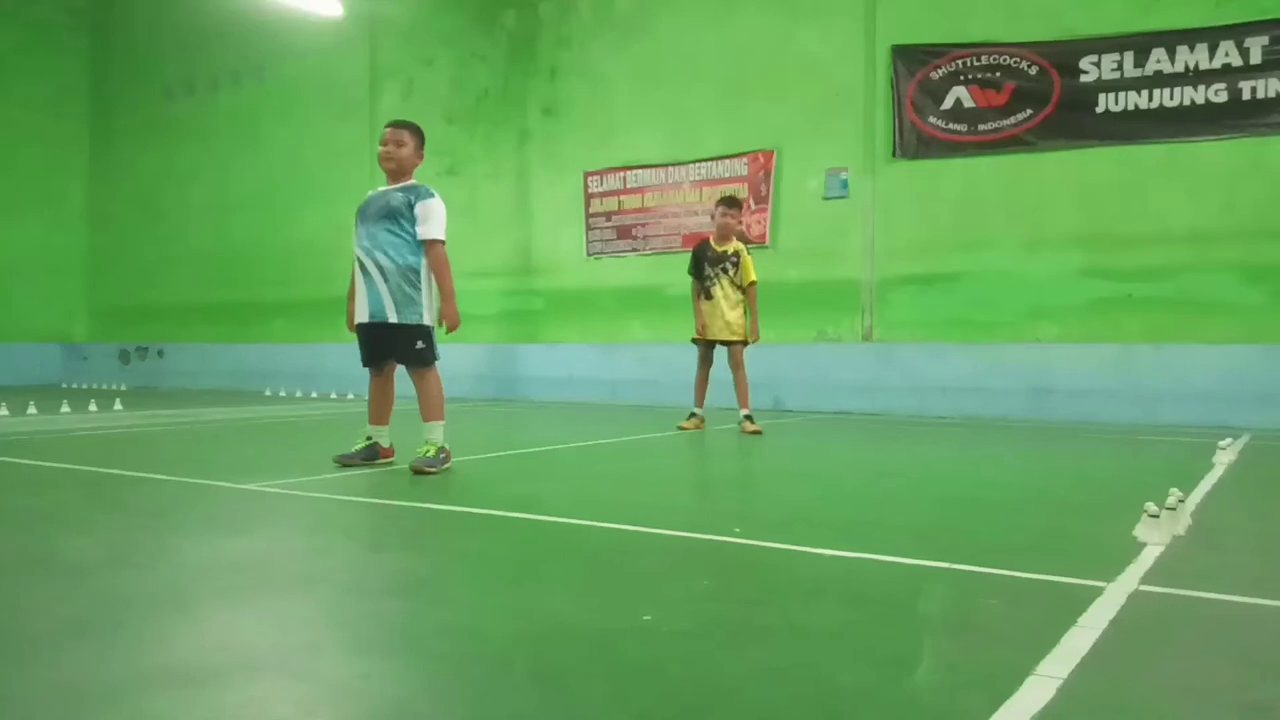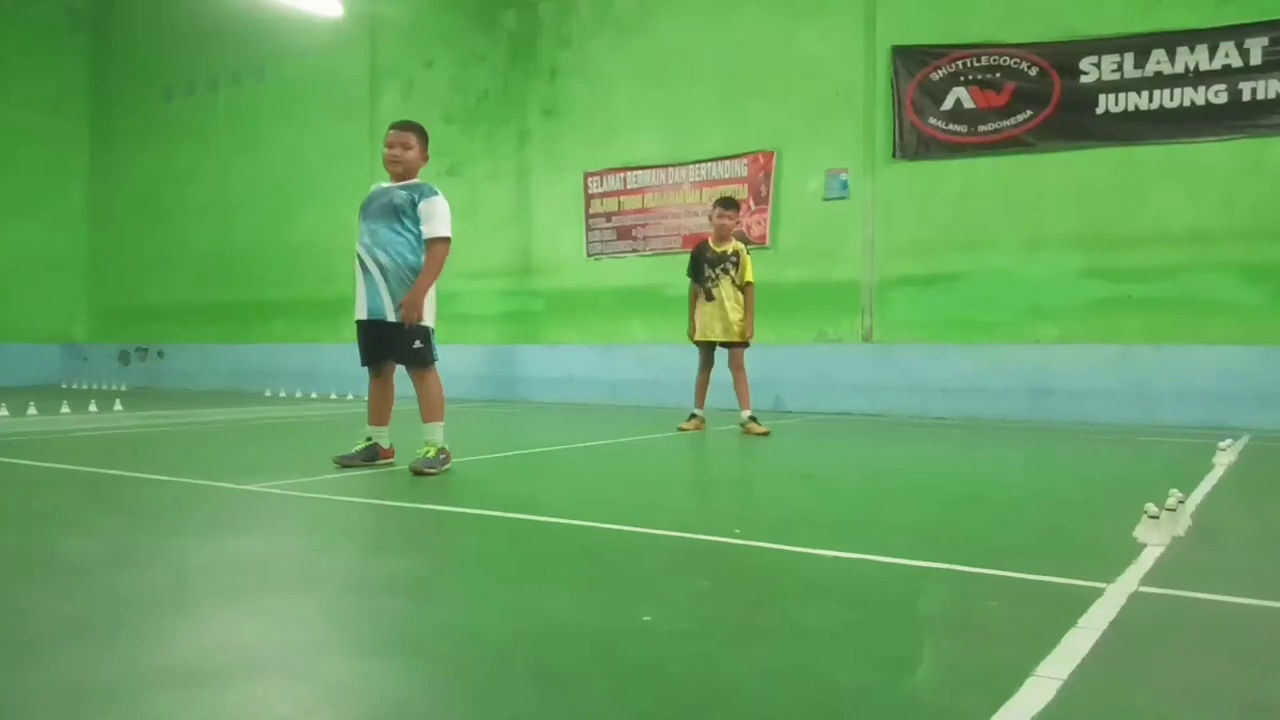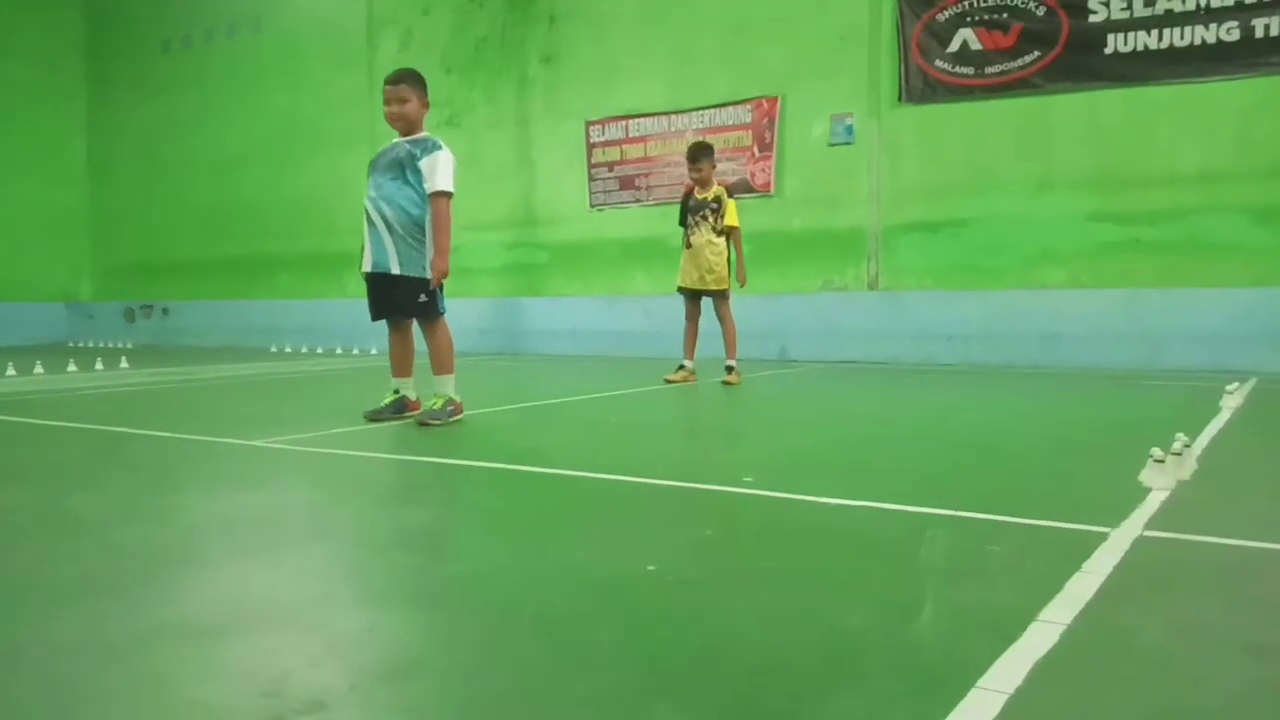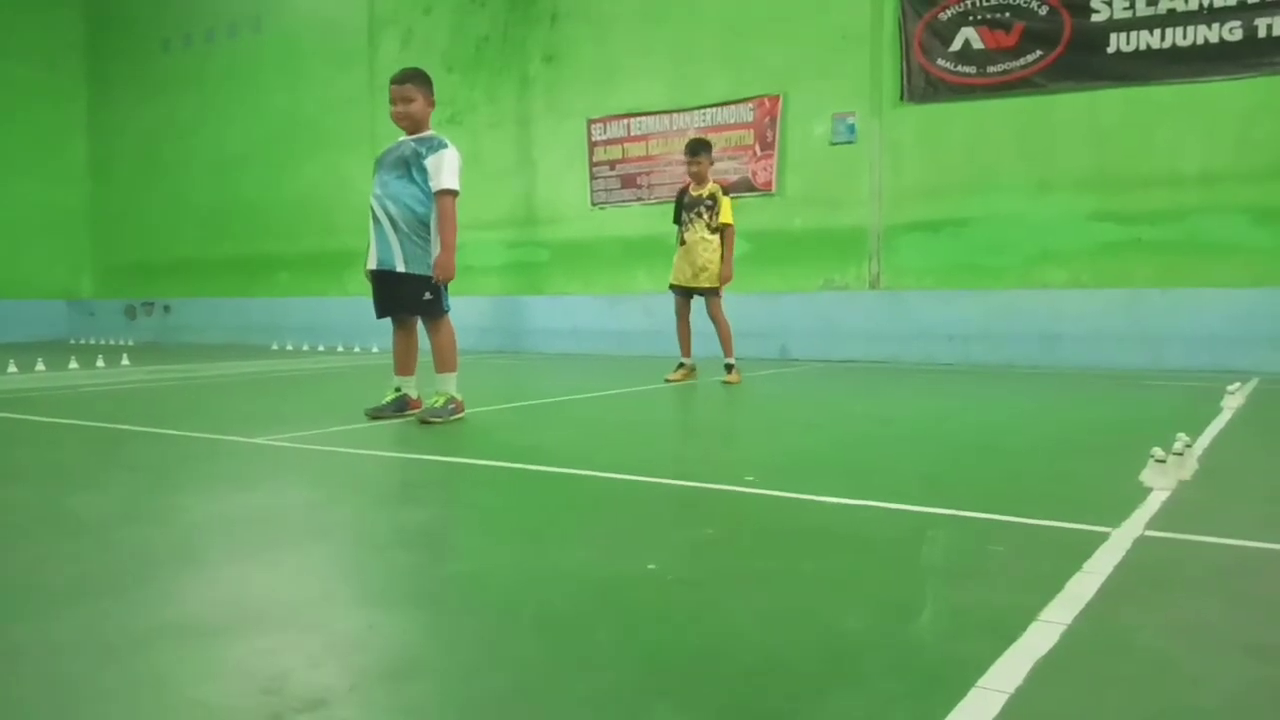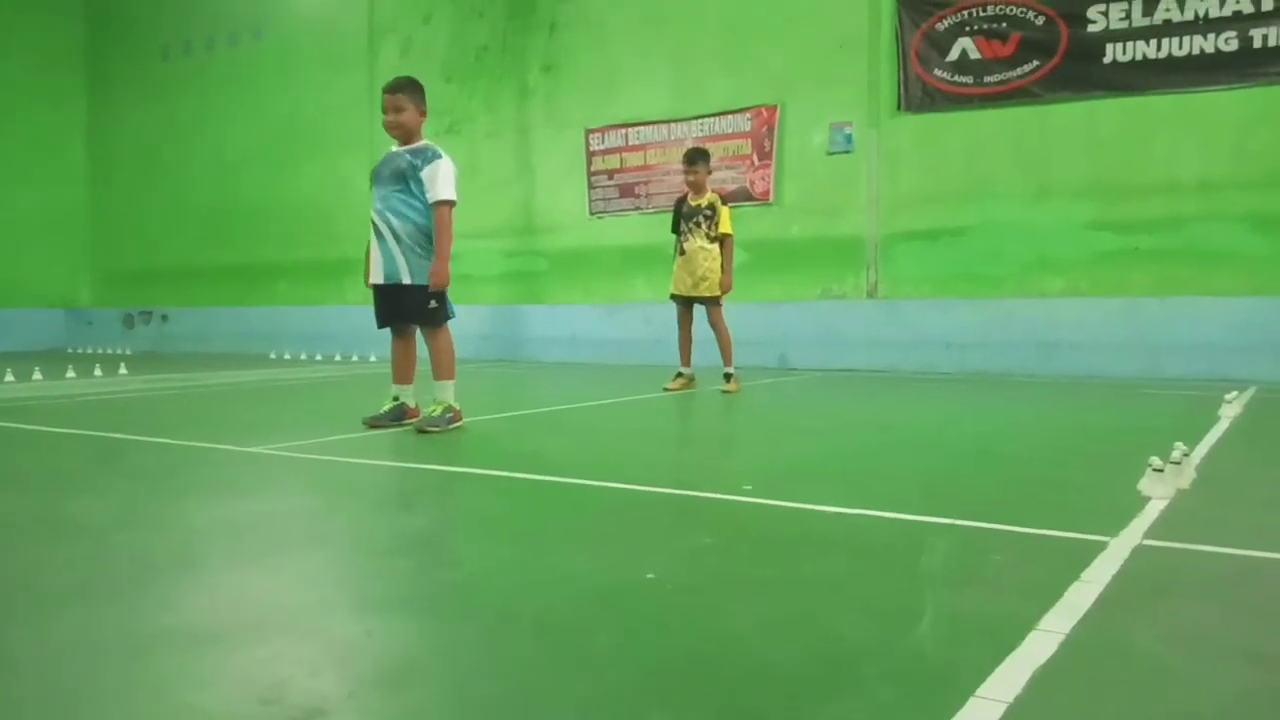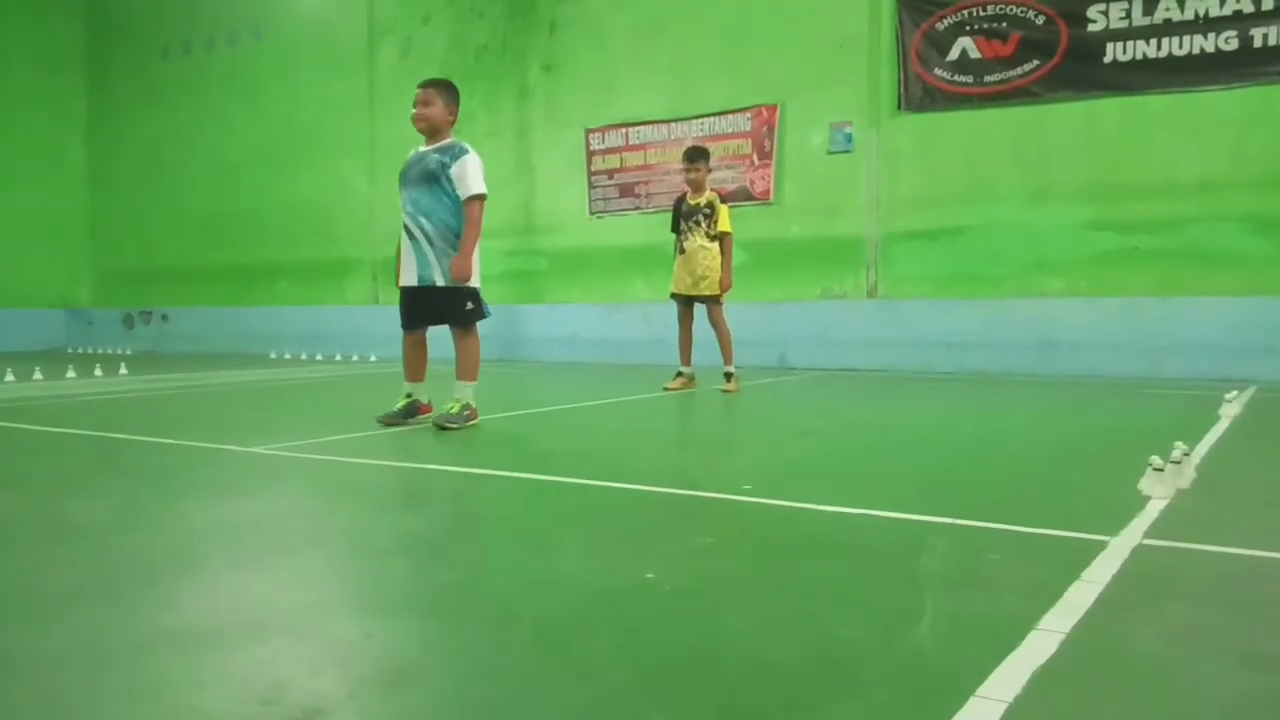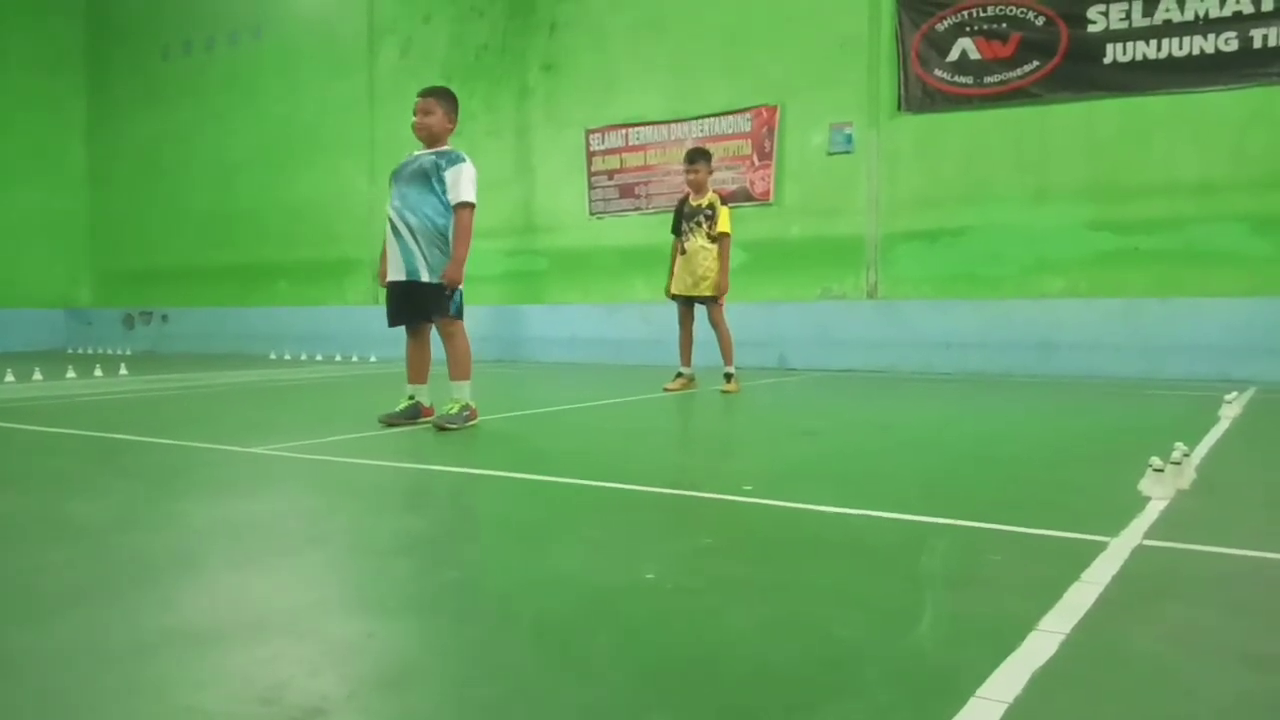
dt=0.7s
person 1, frame 1
left shoulder: (424, 198)
right shoulder: (369, 201)
left elbow: (435, 250)
left wrist: (448, 301)
right wrist: (352, 302)
left hip: (409, 304)
right hip: (371, 307)
left knee: (422, 368)
right knee: (379, 370)
left ankle: (436, 445)
right ankle: (378, 442)
person 1, frame 2
left shoulder: (427, 196)
right shoulder: (374, 196)
left elbow: (439, 246)
left wrist: (418, 293)
right wrist: (361, 288)
left hip: (407, 303)
right hip: (371, 304)
left knee: (421, 368)
right knee: (378, 369)
left ankle: (436, 445)
right ankle: (377, 442)
person 1, frame 3
left shoulder: (432, 150)
right shoulder: (384, 154)
left elbow: (440, 202)
left wrist: (441, 254)
right wrist: (368, 253)
left hip: (416, 258)
right hip: (381, 259)
left knee: (431, 320)
right knee: (396, 323)
left ankle: (447, 397)
right ankle: (404, 395)
person 1, frame 4
left shoulder: (438, 149)
right shoulder: (388, 154)
left elbow: (445, 201)
left wrist: (447, 252)
right wrist: (372, 254)
left hip: (421, 256)
right hip: (387, 257)
left knee: (435, 317)
right knee: (401, 321)
left ankle: (448, 395)
right ankle: (405, 393)
person 1, frame 5
left shoulder: (432, 159)
right shoulder: (384, 161)
left elbow: (442, 212)
left wrist: (441, 262)
right wrist: (370, 260)
left hip: (420, 265)
right hip: (387, 266)
left knee: (434, 326)
right knee: (400, 330)
left ankle: (446, 404)
right ankle: (403, 402)
person 1, frame 6
left shoulder: (460, 156)
right shoulder: (413, 159)
left elbow: (474, 205)
left wrist: (465, 256)
right wrist: (402, 258)
left hip: (450, 265)
right hip: (416, 267)
left knee: (462, 328)
right knee: (412, 329)
left ankle: (464, 402)
right ankle: (415, 398)
person 1, frame 7
left shoulder: (455, 162)
right shoulder: (405, 165)
left elbow: (464, 213)
left wrist: (457, 262)
right wrist: (384, 259)
left hip: (436, 265)
right hip: (402, 266)
left knee: (449, 325)
right knee: (415, 329)
left ankle: (463, 403)
right ankle: (418, 400)
person 2, frame 1
left shoulder: (740, 250)
right shoulder: (702, 248)
left elbow: (750, 285)
right elbow: (695, 284)
left wrist: (754, 319)
right wrist: (697, 315)
left hip: (733, 316)
right hip: (708, 316)
left knee: (737, 363)
right knee: (703, 363)
left ankle: (745, 415)
right ankle: (698, 414)
person 2, frame 2
left shoulder: (740, 250)
right shoulder: (700, 250)
left elbow: (748, 286)
right elbow: (694, 286)
left wrist: (749, 320)
right wrist: (691, 319)
left hip: (734, 318)
right hip: (707, 317)
left knee: (737, 364)
right knee: (704, 364)
left ankle: (747, 417)
right ankle: (697, 415)
person 2, frame 3
left shoulder: (723, 195)
right shoulder: (688, 196)
left elbow: (734, 230)
left wrist: (741, 264)
right wrist: (684, 260)
left hip: (715, 265)
right hip: (691, 266)
left knee: (723, 312)
right knee: (691, 315)
left ankle: (732, 366)
right ankle: (687, 366)
person 2, frame 4
left shoulder: (718, 193)
right shoulder: (683, 194)
left elbow: (728, 228)
left wrist: (727, 263)
left hip: (709, 263)
right hip: (684, 263)
left knee: (715, 312)
right knee: (681, 312)
left ankle: (731, 365)
right ankle: (686, 364)
person 2, frame 5
left shoulder: (717, 202)
right shoulder: (681, 203)
left elbow: (727, 238)
left wrist: (728, 272)
right wrist: (675, 267)
left hip: (709, 272)
right hip: (684, 272)
left knee: (716, 320)
right knee: (683, 322)
left ankle: (730, 373)
right ankle: (685, 373)
person 2, frame 6
left shoulder: (716, 201)
right shoulder: (680, 202)
left elbow: (726, 236)
left wrist: (727, 271)
right wrist: (676, 268)
left hip: (709, 271)
right hip: (684, 272)
left knee: (716, 319)
right knee: (684, 321)
left ankle: (730, 372)
right ankle: (685, 372)
person 2, frame 7
left shoulder: (717, 202)
right shoulder: (683, 204)
left elbow: (724, 238)
left wrist: (723, 274)
right wrist: (671, 276)
left hip: (709, 273)
right hip: (684, 274)
left knee: (717, 319)
right knee: (684, 322)
left ankle: (730, 373)
right ankle: (685, 373)
